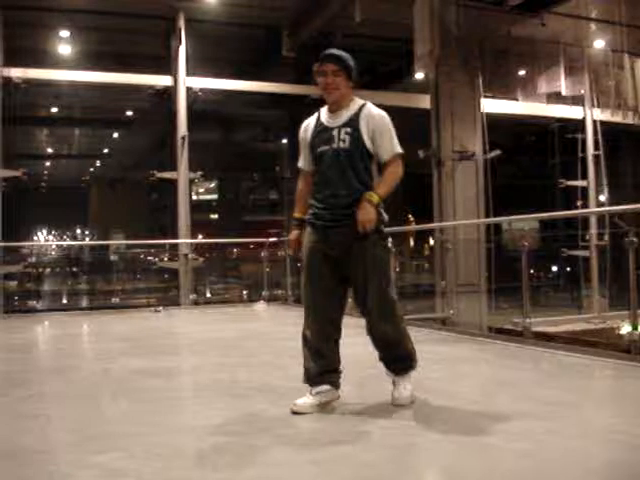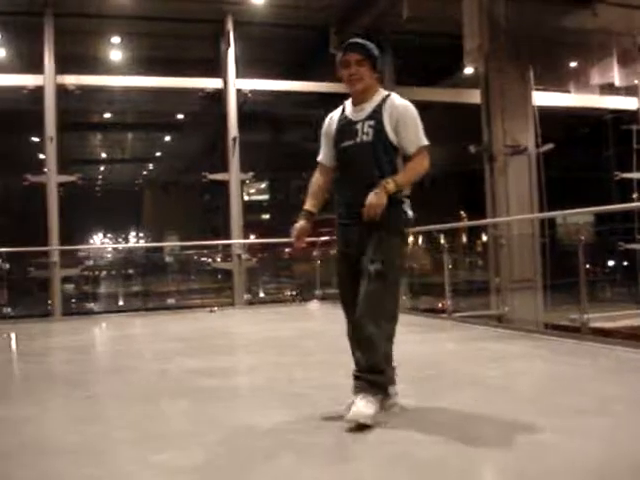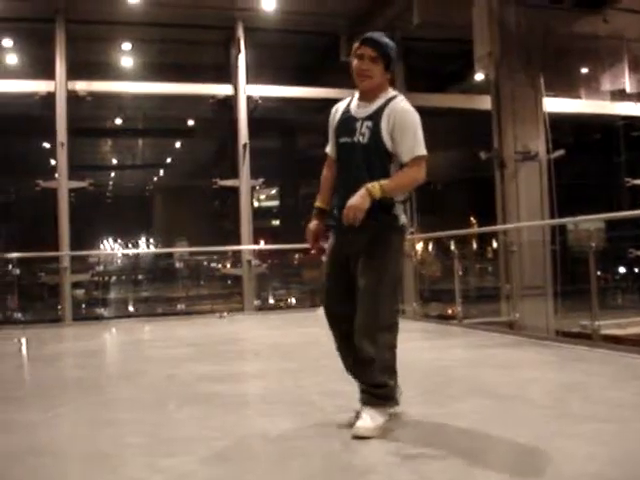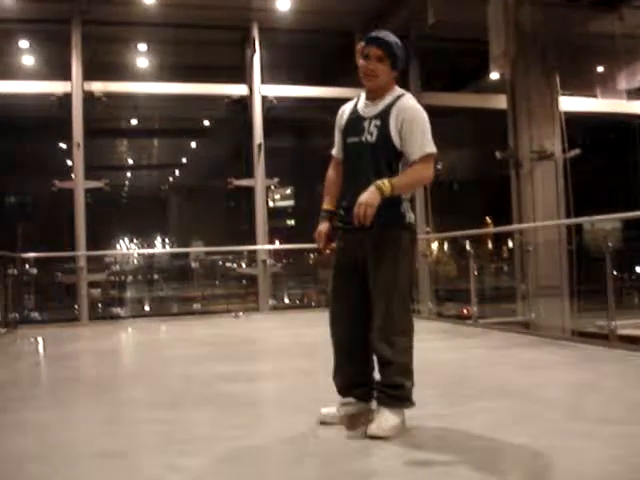
dt=0.4s
person 1, frame 1
left shoulder: (372, 117)
right shoulder: (309, 126)
left elbow: (394, 166)
left wrist: (371, 200)
right wrist: (298, 222)
left hip: (362, 226)
right hip: (320, 228)
left knee: (377, 303)
right knee: (318, 310)
left ankle: (401, 370)
right ankle: (323, 383)
person 1, frame 2
left shoulder: (397, 108)
right shoulder: (334, 120)
left elbow: (421, 161)
right elbow: (324, 171)
left wrist: (386, 187)
right wrist: (307, 214)
left hip: (387, 221)
right hip: (348, 223)
left knee: (375, 305)
right knee: (355, 309)
left ankle: (371, 390)
right ankle: (380, 385)
person 1, frame 3
left shoulder: (399, 111)
right shoulder: (339, 111)
left elbow: (416, 170)
left wrist: (371, 191)
right wrist: (319, 213)
left hip: (381, 226)
right hip: (343, 226)
left knee: (374, 315)
right knee: (338, 309)
left ankle: (378, 401)
right ankle: (379, 387)
person 1, frame 4
left shoulder: (407, 110)
right shoulder: (346, 112)
left elbow: (424, 170)
left wrist: (380, 188)
right wrist: (327, 215)
left hip: (390, 228)
right hip: (350, 228)
left knee: (389, 318)
right knee: (345, 316)
left ankle: (393, 402)
right ankle: (356, 395)
